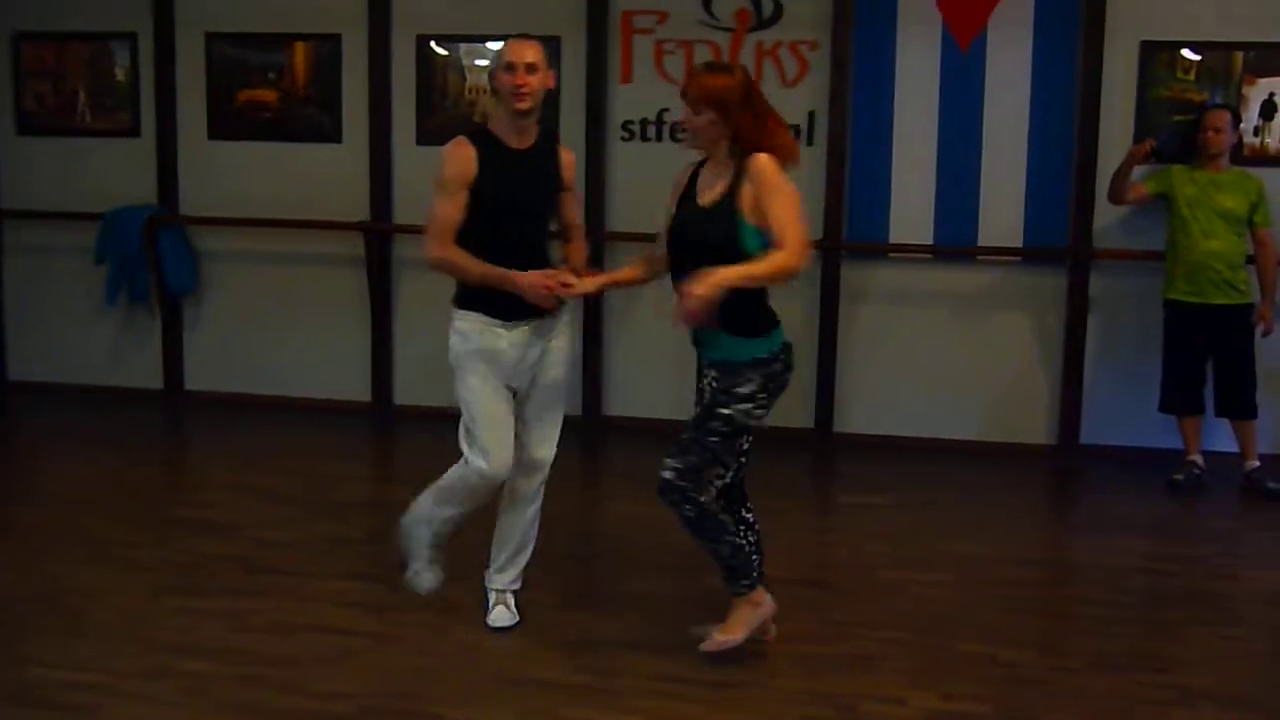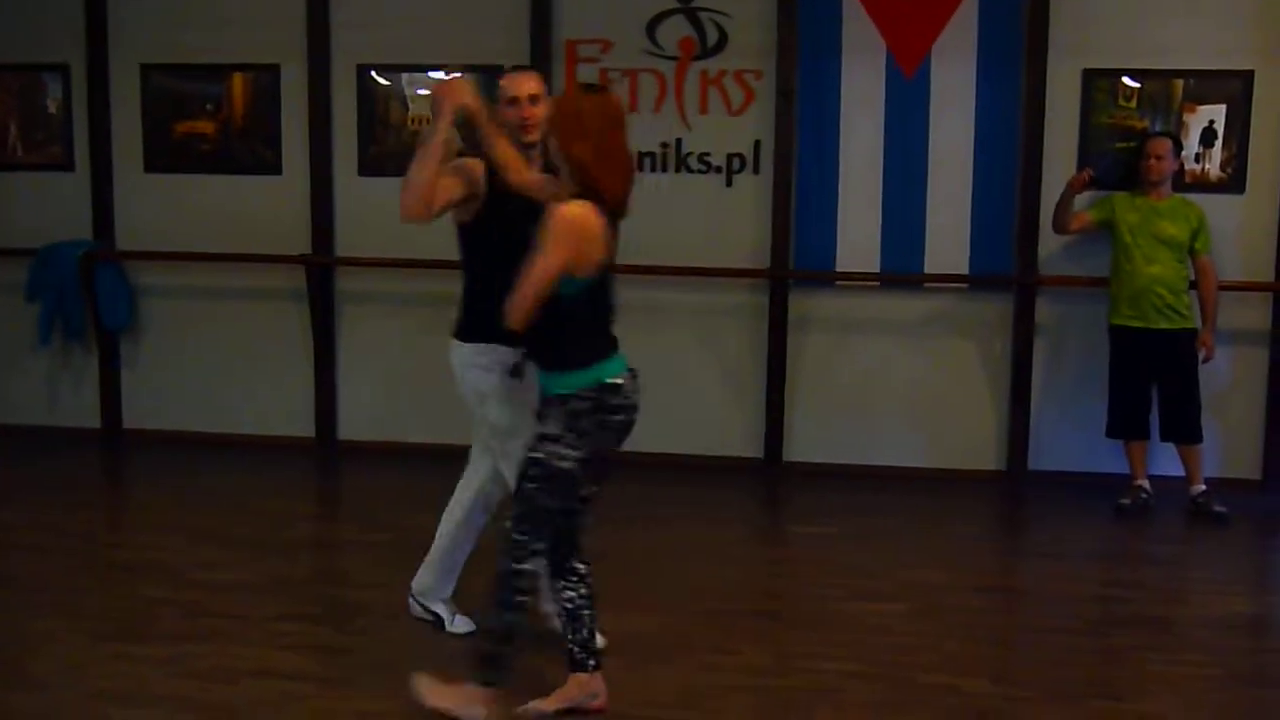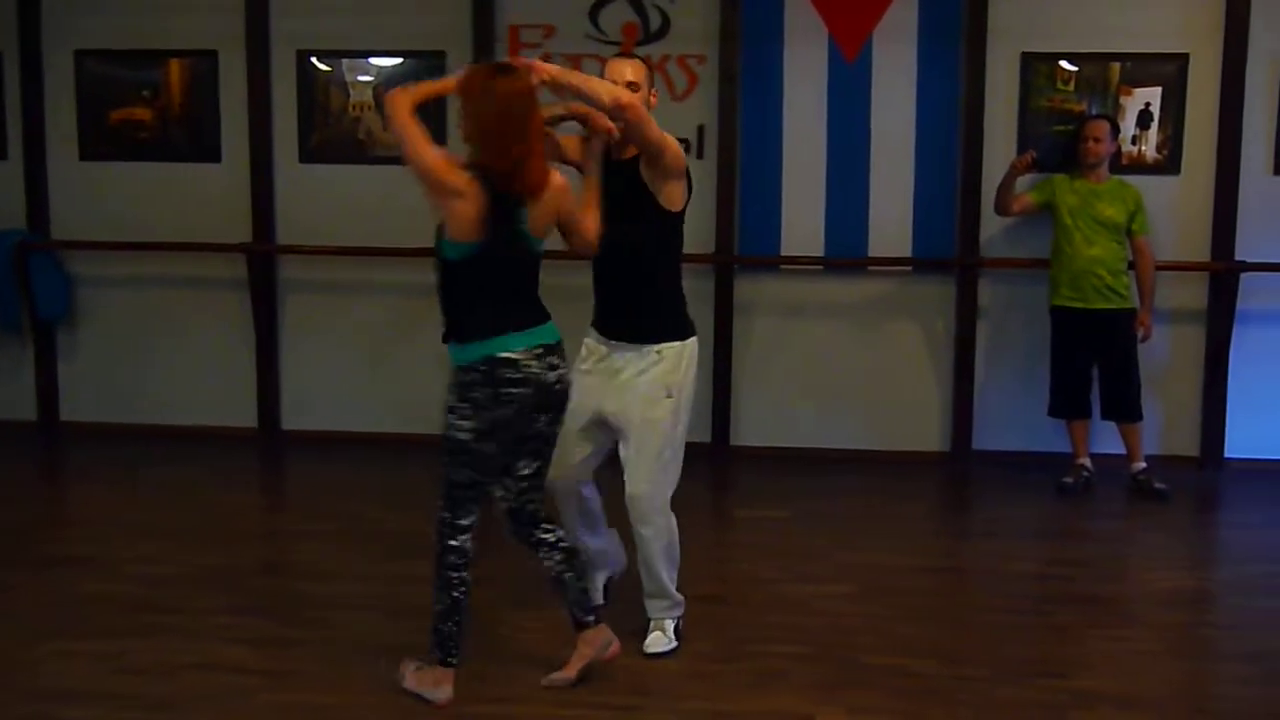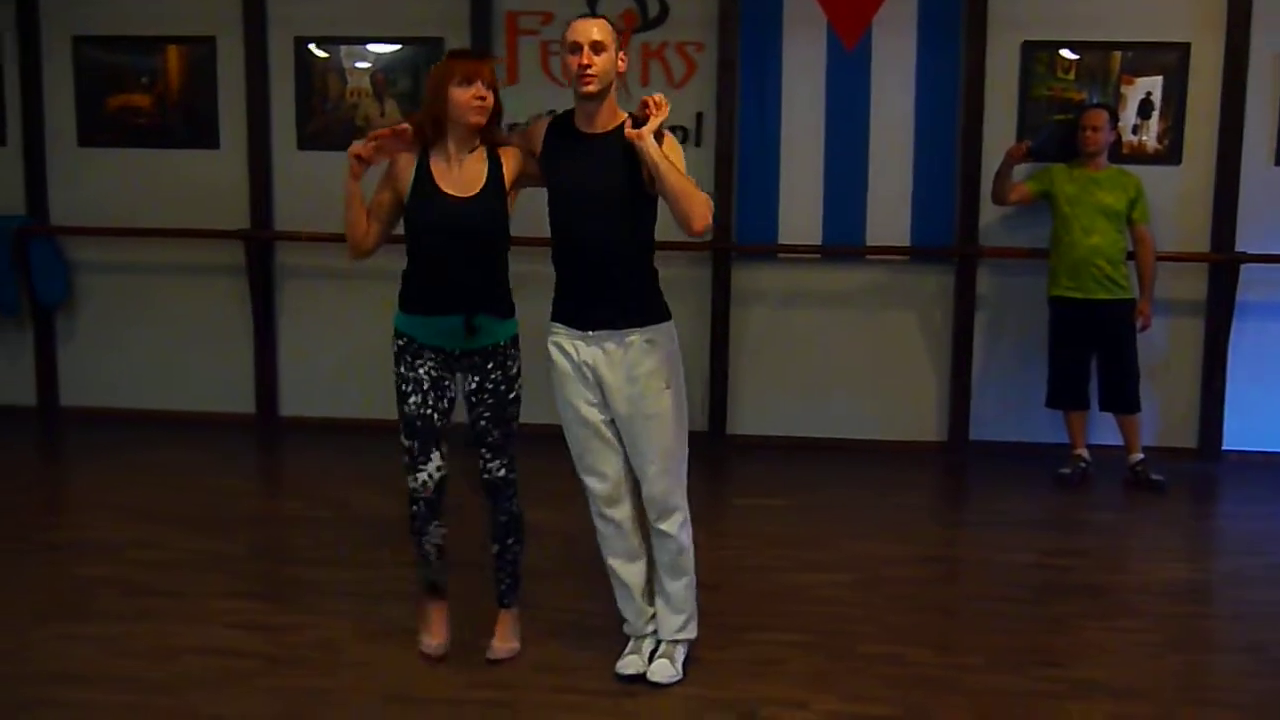
dt=1s
person 1, frame 1
left shoulder: (762, 170)
right shoulder: (692, 180)
left elbow: (793, 254)
right elbow: (657, 261)
left wrist: (719, 279)
right wrist: (596, 281)
left hip: (754, 359)
right hip: (715, 355)
left knee: (678, 478)
right knee: (718, 488)
left ankle: (748, 595)
right ankle: (748, 598)
person 1, frame 2
left shoulder: (571, 219)
right shoulder: (590, 209)
left elbow: (518, 316)
right elbow: (521, 176)
left wrist: (515, 293)
right wrist: (476, 113)
left hip: (579, 400)
right hip: (604, 388)
left knee: (523, 540)
right knee: (558, 534)
person 1, frame 3
left shoulder: (456, 185)
right shoulder: (546, 185)
left elbow: (397, 106)
right elbow: (587, 237)
left wrist: (451, 82)
right wrist: (592, 160)
left hip: (489, 376)
right hip: (545, 364)
left knee: (456, 521)
right knee: (526, 508)
left ankle: (437, 669)
right ankle: (592, 630)
person 1, frame 4
left shoulder: (506, 164)
right shoulder: (406, 164)
right elbow: (360, 245)
right wrist: (355, 174)
left hip: (491, 342)
right hip: (420, 339)
left knee: (499, 479)
right knee: (424, 476)
left ankle: (508, 611)
right ankle: (435, 602)
person 2, frame 1
left shoulder: (559, 157)
right shoulder: (465, 154)
right elbow: (437, 250)
left wrist: (566, 274)
right wrist: (514, 280)
left hip: (546, 326)
right hip: (483, 326)
left knee: (536, 463)
right knee: (490, 462)
left ankle: (503, 582)
right ankle: (424, 524)
person 2, frame 2
left shoulder: (558, 186)
right shoulder: (475, 176)
right elbow: (413, 210)
right wrist: (442, 122)
left hip: (525, 351)
right hip: (485, 352)
left knee: (488, 480)
left ankle: (432, 592)
right ankle: (560, 609)
person 2, frame 3
left shoulder: (662, 162)
right shoulder: (594, 156)
left elbow: (637, 111)
left wrist: (555, 72)
left hip: (662, 354)
right hip: (601, 347)
left knee: (646, 494)
right knee: (564, 477)
left ankle: (665, 611)
right ankle: (601, 558)
person 2, frame 4
left shoulder: (652, 141)
right shoulder: (544, 137)
left elbow: (698, 223)
left wrist: (645, 144)
left hip: (644, 341)
right hip: (572, 339)
left knee: (661, 495)
right knee: (605, 494)
left ankle: (674, 630)
right ankle: (638, 625)
person 3, frame 1
right shoulder: (1174, 177)
right elbow: (1119, 196)
right wrist: (1129, 163)
left hip: (1234, 303)
right hip: (1183, 301)
left knee: (1240, 388)
right knee: (1184, 385)
right ankle: (1193, 462)
person 3, frame 2
left shoulder: (1191, 213)
right shoulder: (1117, 205)
left elbow: (1206, 273)
right elbow: (1064, 226)
left wrist: (1209, 328)
right wrist: (1069, 193)
left hip: (1178, 328)
right hip: (1128, 327)
left knee: (1184, 412)
right knee: (1131, 410)
left ankle: (1198, 490)
right ankle: (1140, 486)
person 3, frame 3
left shoulder: (1128, 195)
right shoulder: (1057, 187)
left elbow: (1143, 254)
right elbow: (1005, 208)
left wrist: (1146, 308)
right wrist: (1012, 175)
left hip: (1116, 308)
right hip: (1068, 308)
left knee: (1125, 391)
right knee: (1072, 390)
left ankle: (1138, 468)
right ankle: (1082, 465)
person 3, frame 4
left shoulder: (1129, 183)
right shoulder: (1055, 176)
left elbow: (1144, 242)
right elbow: (1003, 197)
left wrist: (1146, 298)
right wrist: (1007, 164)
left hip: (1116, 299)
right hip: (1067, 297)
left knee: (1123, 383)
right knee: (1070, 381)
left ankle: (1136, 460)
right ankle: (1080, 456)
